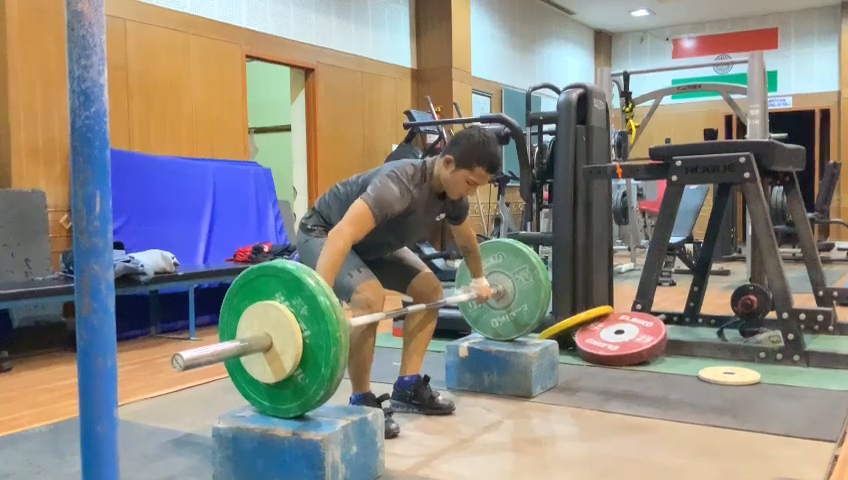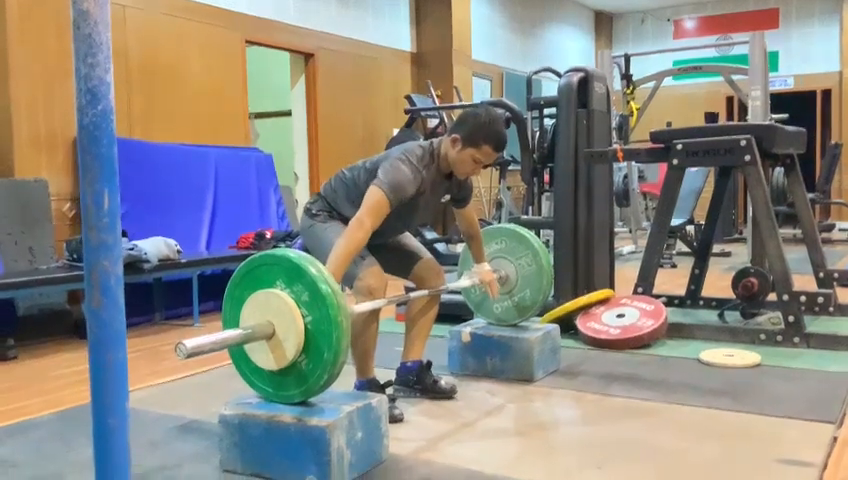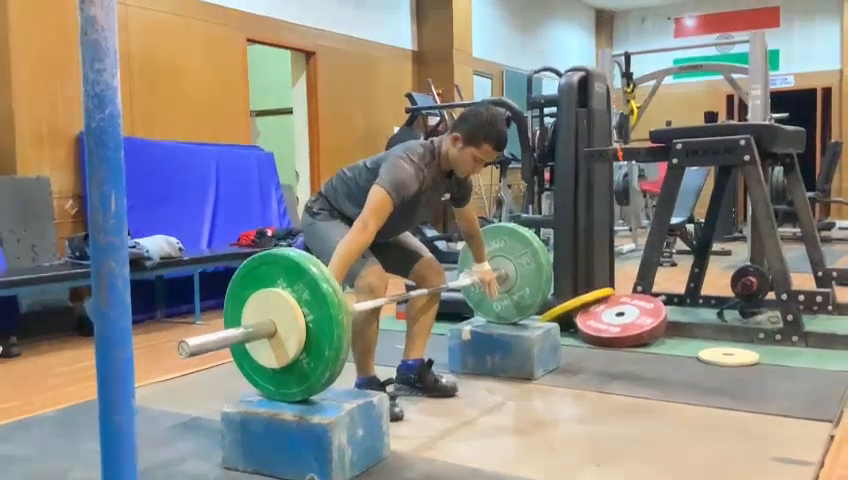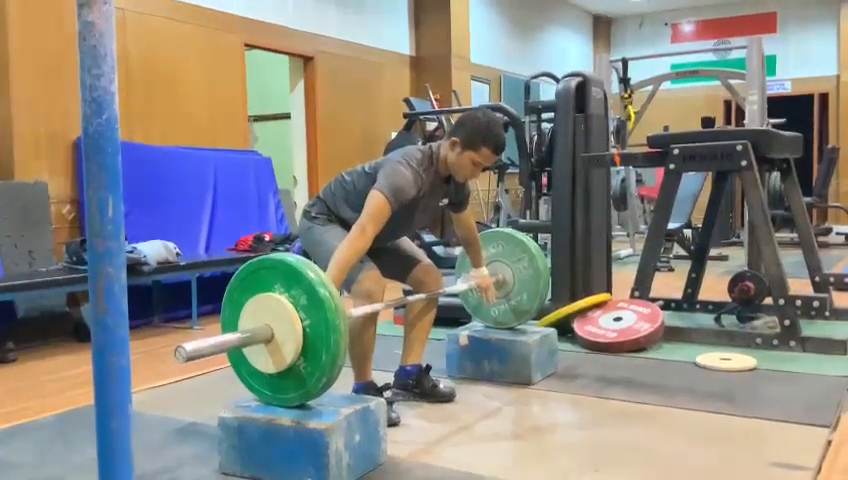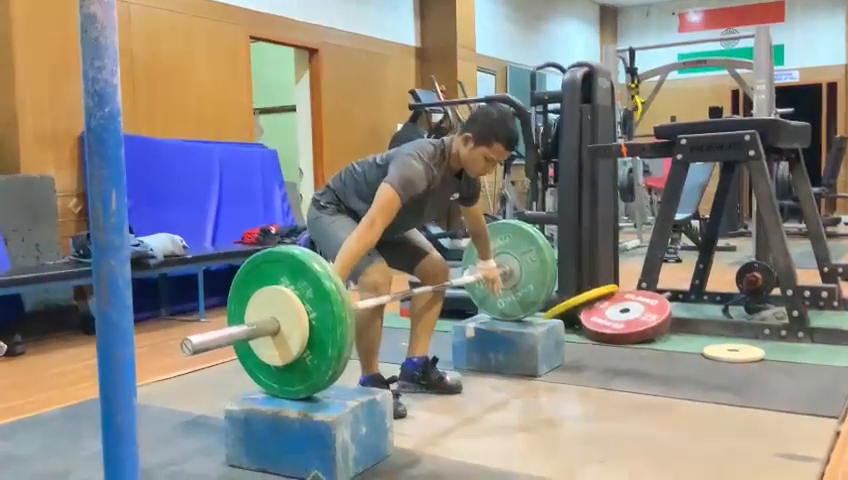
dt=0.5s
person 1, frame 1
left shoulder: (453, 196)
right shoulder: (399, 183)
left elbow: (467, 240)
right elbow: (341, 235)
left wrist: (479, 280)
left hip: (373, 240)
right hip: (321, 234)
left knee: (429, 289)
right knee: (369, 296)
left ankle: (408, 388)
right ankle: (361, 401)
person 1, frame 2
left shoulder: (458, 178)
right shoulder: (407, 167)
left elbow: (469, 226)
right elbow: (360, 226)
left wrist: (482, 266)
left hip: (379, 225)
right hip: (327, 218)
left knee: (431, 275)
right knee: (371, 282)
left ankle: (411, 372)
right ankle: (366, 387)
person 1, frame 3
left shoulder: (458, 176)
right shoulder: (408, 165)
left elbow: (469, 226)
right elbow: (364, 226)
left wrist: (482, 266)
left hip: (379, 225)
right hip: (328, 216)
left knee: (432, 274)
right knee: (373, 281)
left ankle: (411, 371)
right ankle: (366, 385)
person 1, frame 4
left shoulder: (456, 182)
right shoulder: (407, 171)
left elbow: (468, 232)
right elbow: (362, 231)
left wrist: (480, 271)
left hip: (376, 228)
right hip: (326, 221)
left knee: (429, 280)
right knee: (370, 286)
left ankle: (409, 376)
right ankle: (364, 390)
person 1, frame 5
left shoulder: (467, 176)
right shoulder: (417, 164)
left elbow: (476, 225)
right elbow: (371, 225)
left wrist: (487, 263)
left hip: (385, 219)
right hip: (334, 211)
left knee: (437, 271)
right knee: (376, 279)
left ankle: (415, 368)
right ankle: (371, 382)
